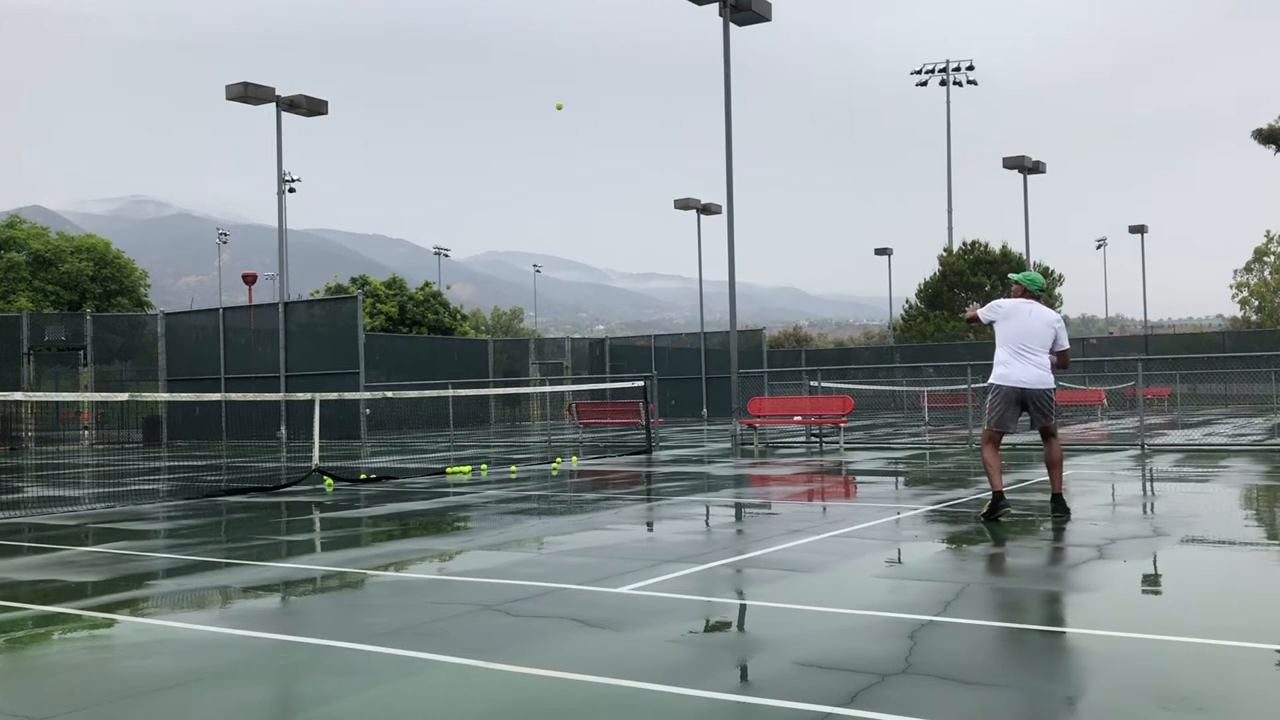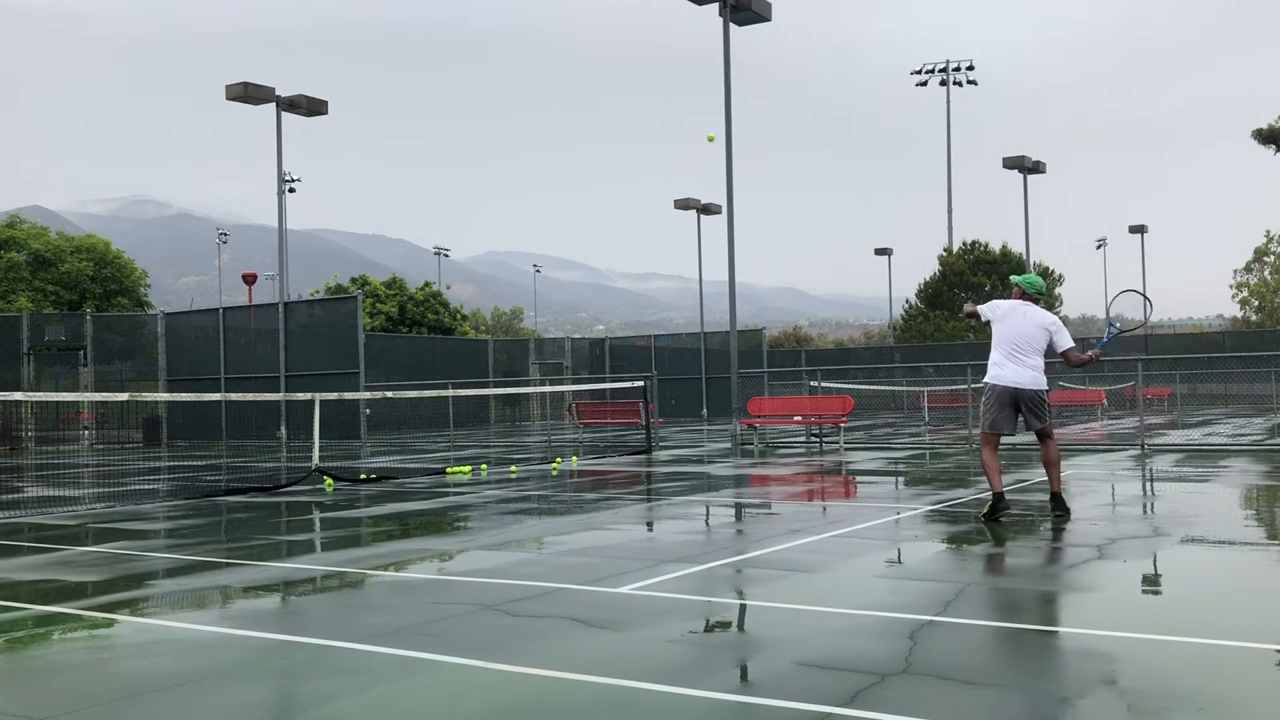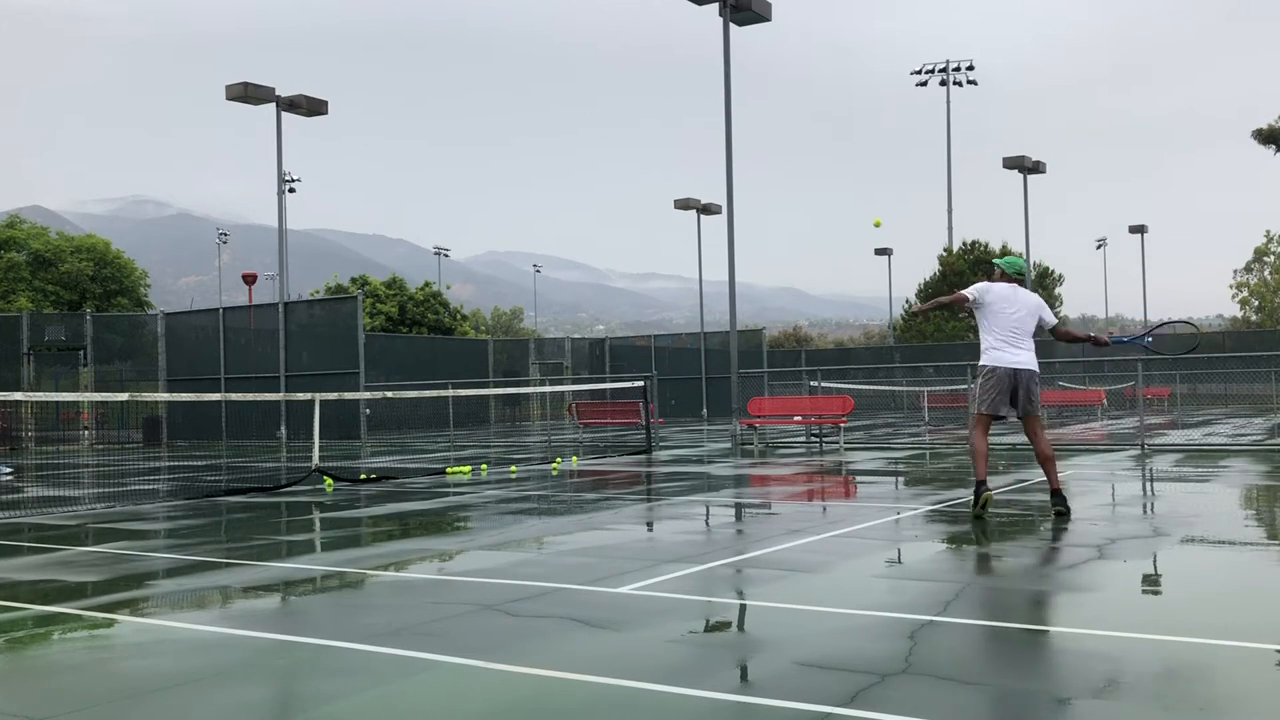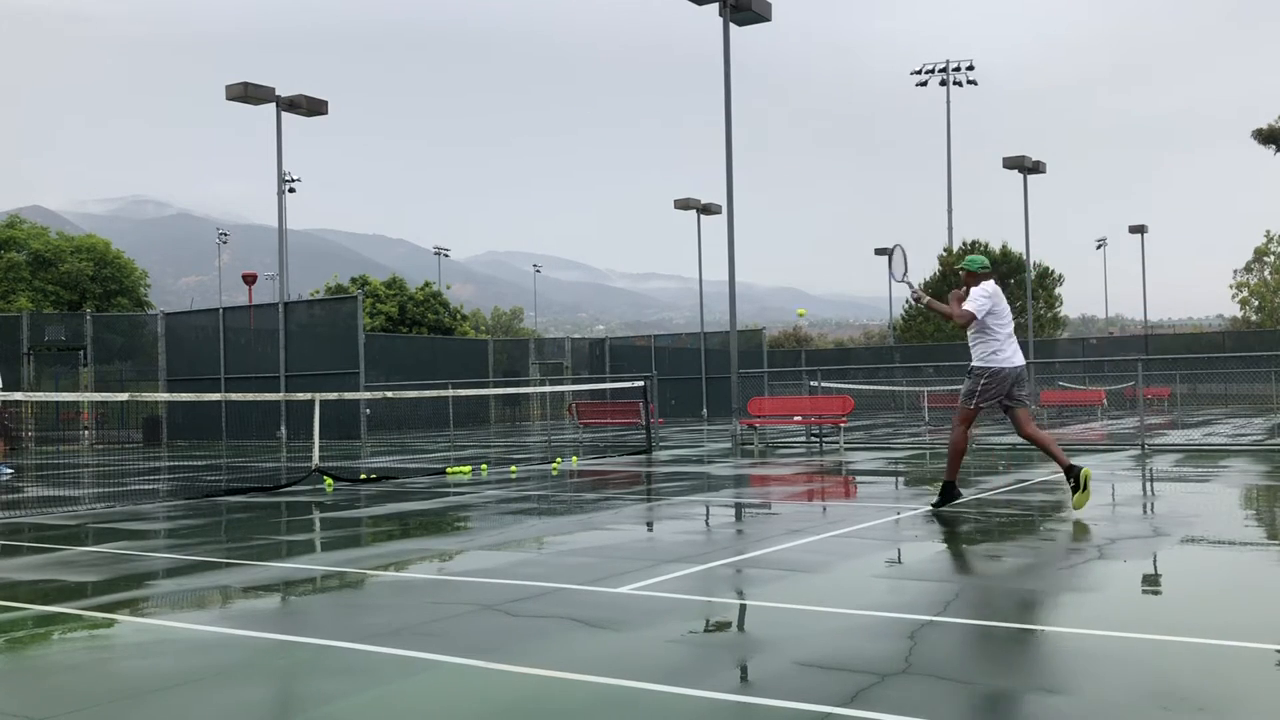
dt=0.2s
person 1, frame 1
left shoulder: (1001, 306)
right shoulder: (1054, 317)
left elbow: (969, 317)
right elbow: (1063, 362)
left wrist: (973, 308)
left hip: (1004, 383)
right hip: (1041, 385)
left knee: (989, 444)
right knee: (1050, 438)
left ankle: (998, 497)
right ankle: (1057, 499)
person 1, frame 2
left shoulder: (1000, 306)
right shoulder: (1050, 320)
left elbow: (969, 312)
right elbow: (1074, 361)
left wrist: (967, 306)
right wrist: (1091, 356)
left hip: (998, 383)
right hip: (1033, 386)
left knee: (988, 446)
right knee: (1047, 440)
left ankle: (998, 498)
right ankle: (1057, 498)
person 1, frame 3
left shoulder: (985, 290)
right shoulder: (1034, 300)
left elbow: (952, 299)
right elbow: (1061, 333)
left wrist: (923, 307)
right wrist: (1092, 338)
left hip: (995, 367)
right hip: (1027, 369)
left knee: (978, 430)
right knee: (1036, 433)
left ankle: (981, 487)
right ankle: (1057, 495)
person 1, frame 4
left shoulder: (982, 291)
right shoulder: (989, 289)
left elbow: (962, 321)
right elbow: (964, 307)
left wrist: (928, 301)
right wrist: (942, 302)
left hip: (991, 366)
right hip: (1013, 367)
left knee: (960, 424)
right knee: (1027, 429)
left ankle: (949, 487)
right ankle: (1072, 472)
